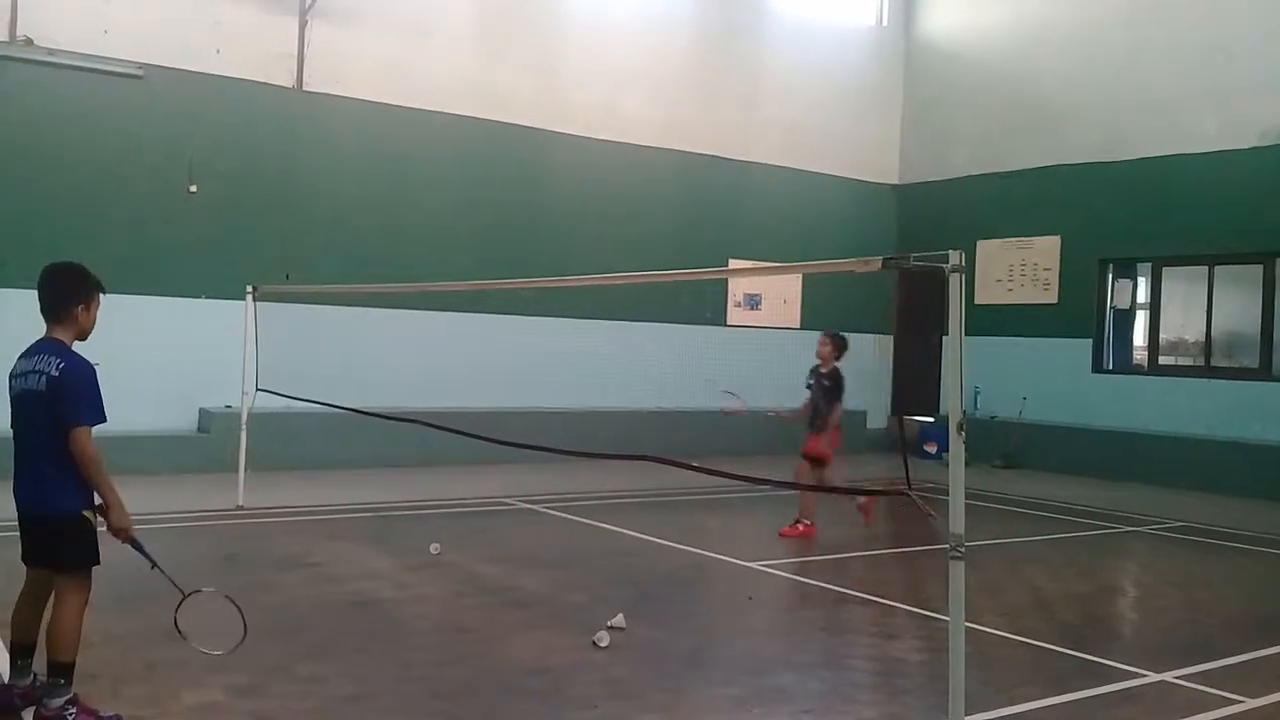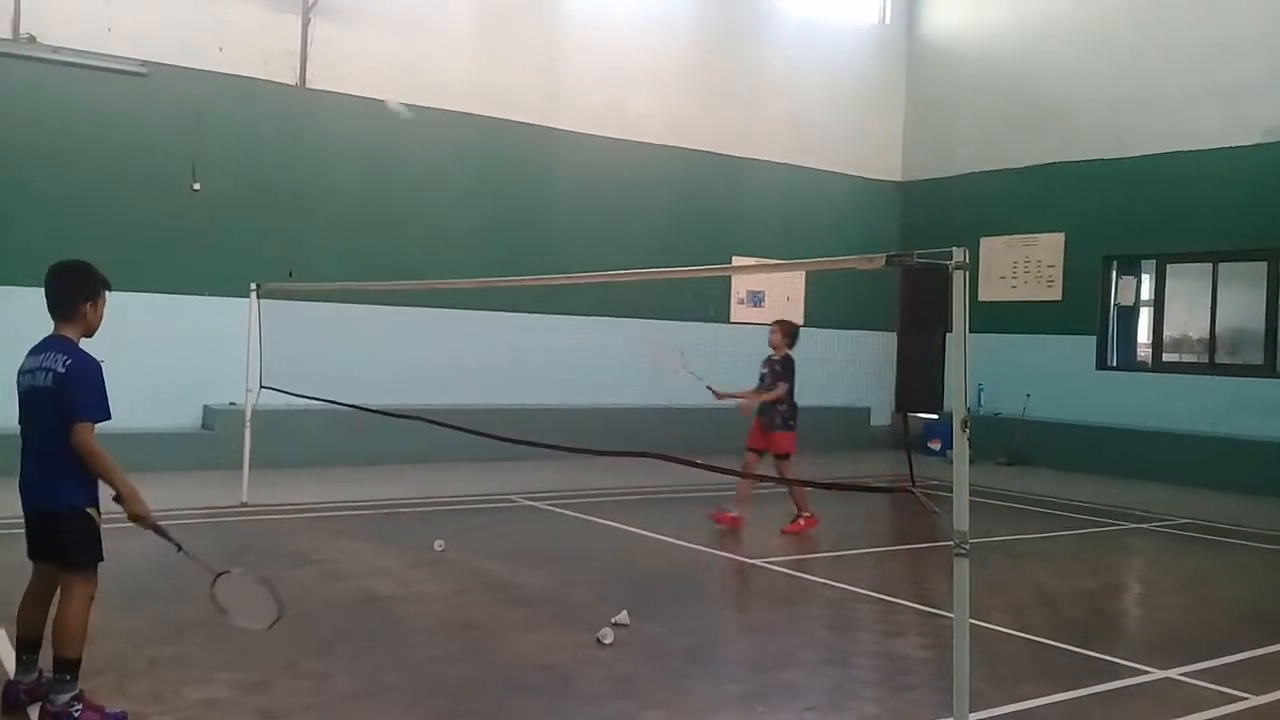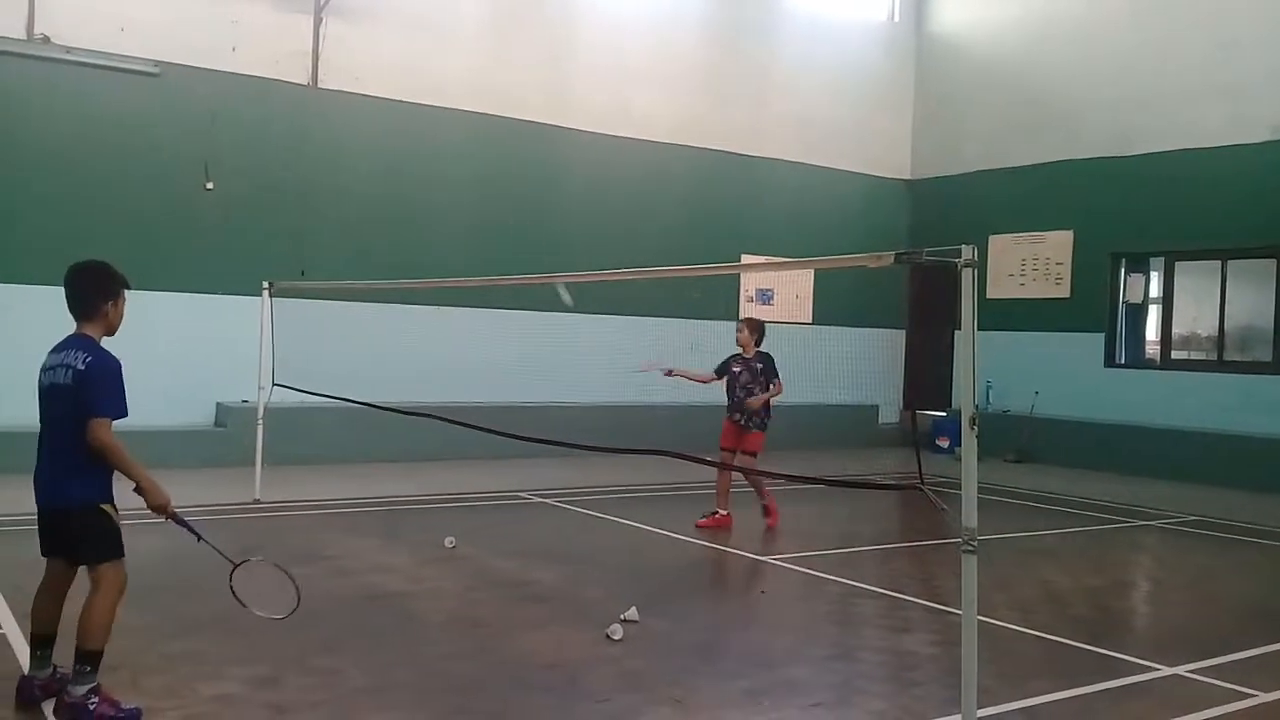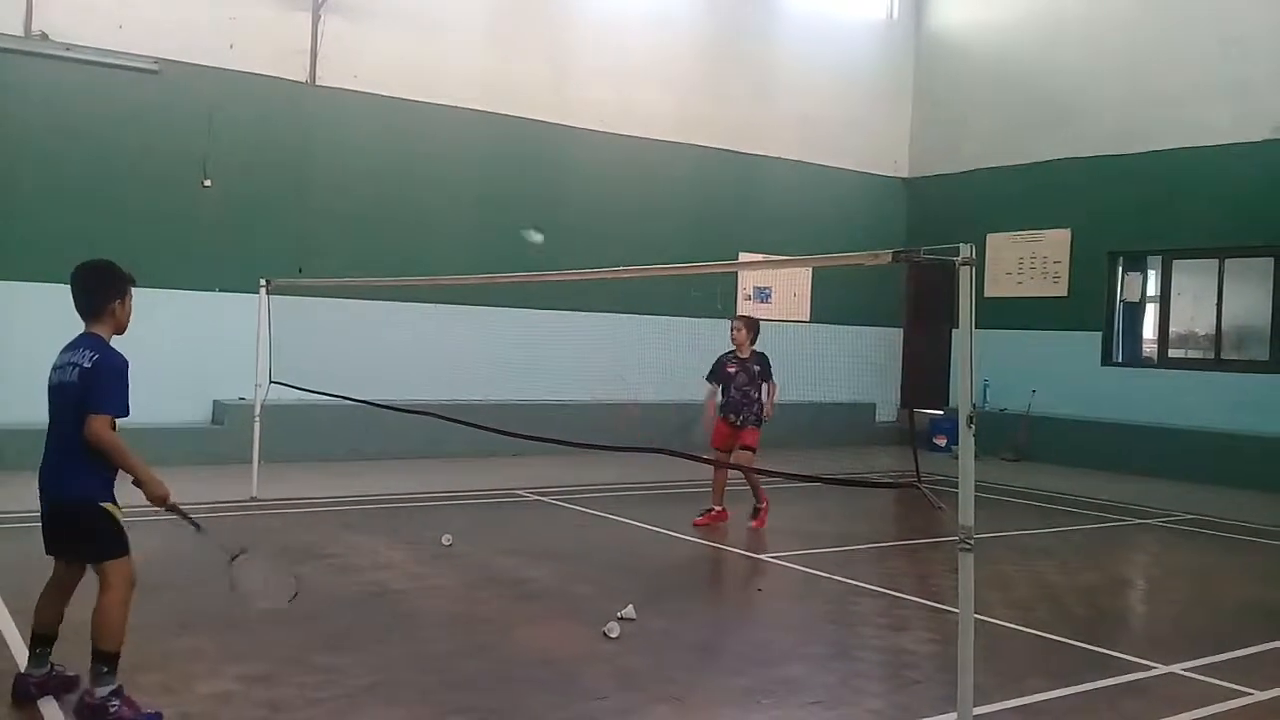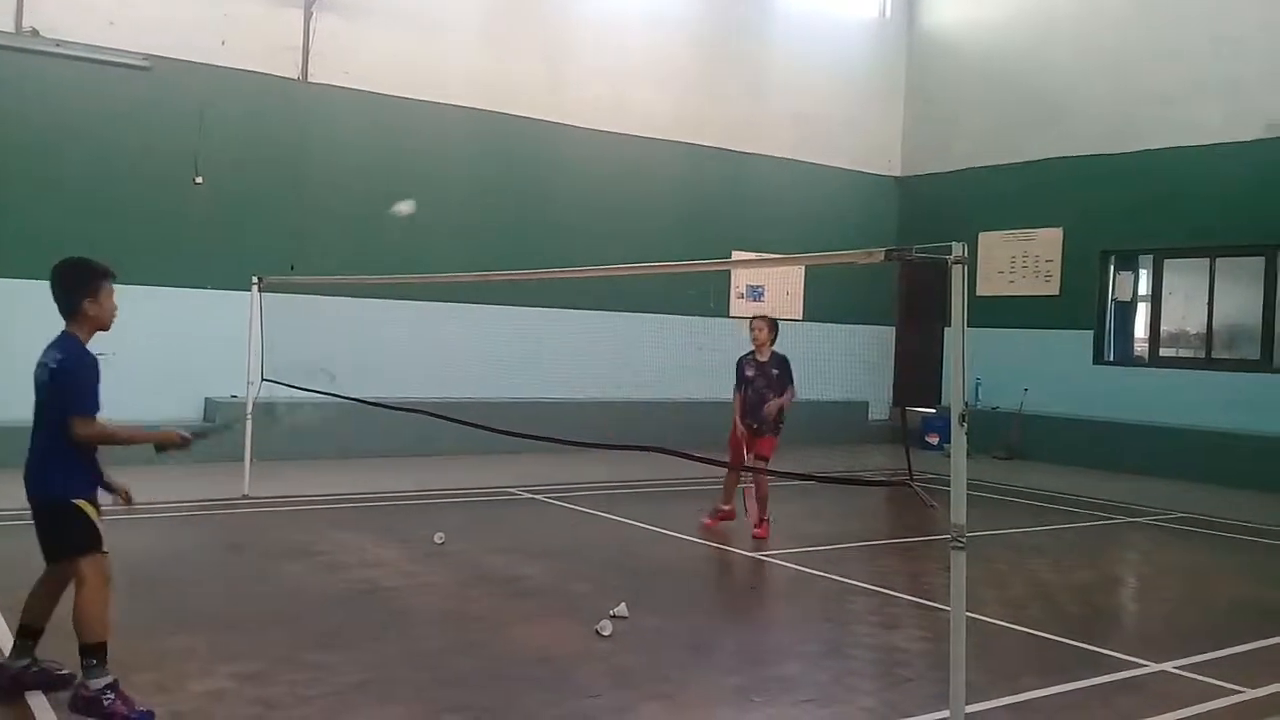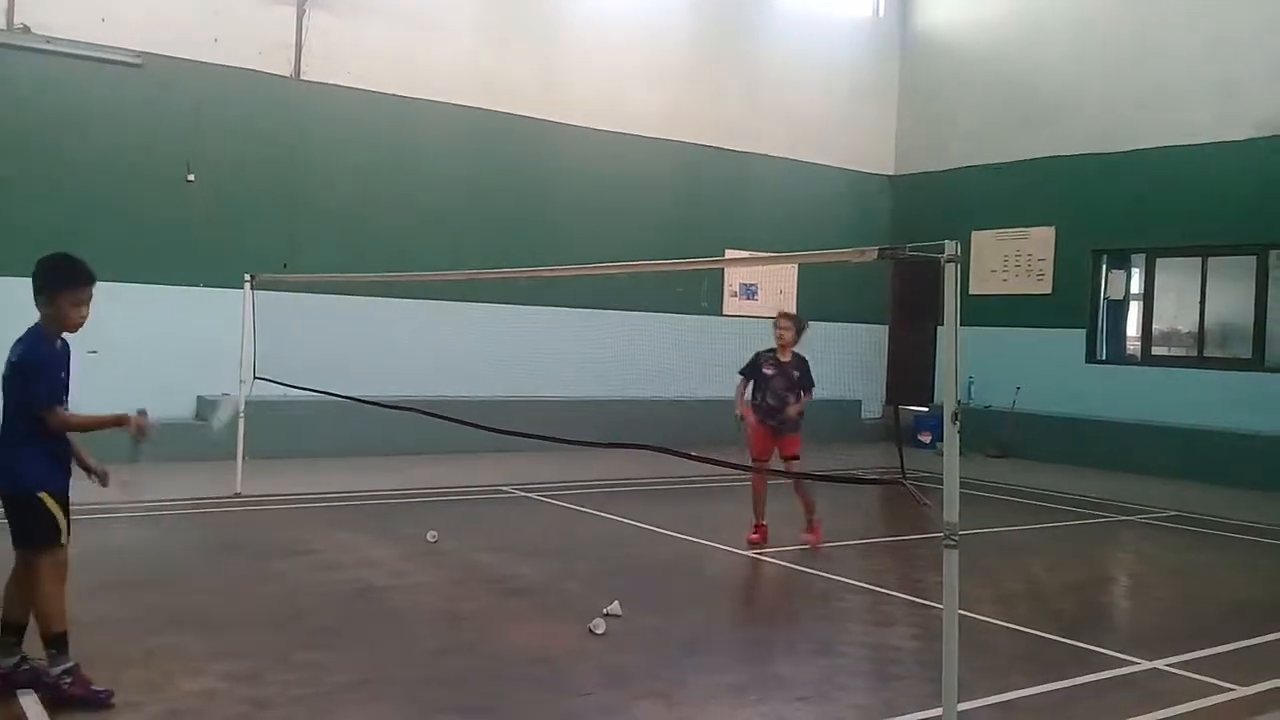
dt=0.3s
person 1, frame 1
right shoulder: (74, 369)
right elbow: (81, 445)
right wrist: (113, 504)
right hip: (65, 501)
left knee: (37, 584)
right knee: (72, 592)
person 1, frame 2
right shoulder: (81, 366)
left elbow: (40, 430)
right elbow: (82, 440)
right wrist: (126, 491)
left hip: (37, 492)
right hip: (70, 497)
left knee: (43, 580)
right knee: (78, 588)
person 1, frame 3
left shoulder: (55, 357)
right shoulder: (101, 363)
right elbow: (99, 435)
right wrist: (146, 483)
left hip: (52, 487)
right hip: (83, 493)
left knee: (57, 575)
right knee: (108, 582)
left ankle: (39, 675)
person 1, frame 4
left shoulder: (67, 356)
right shoulder: (108, 361)
right elbow: (97, 431)
right wrist: (146, 477)
left hip: (56, 484)
right hip: (87, 490)
left knee: (65, 574)
right knee: (119, 579)
left ankle: (36, 672)
person 1, frame 5
left shoulder: (59, 353)
right shoulder: (78, 359)
right elbow: (83, 430)
left wrist: (104, 479)
right wrist: (153, 436)
left hip: (53, 481)
right hip: (64, 485)
left knee: (59, 571)
right knee: (94, 575)
person 1, frame 6
left shoulder: (52, 348)
right shoulder: (37, 352)
right elbow: (55, 420)
left wrist: (84, 462)
right wrist: (120, 421)
right knee: (51, 567)
right ankle: (62, 674)
person 2, frame 1
left shoulder: (835, 376)
right shoulder: (814, 372)
left elbow: (837, 408)
left wrist: (826, 437)
left hip: (826, 432)
right hip: (816, 429)
left knee: (802, 472)
right knee: (819, 477)
left ankle: (805, 523)
right ankle: (861, 501)
person 2, frame 2
left shoulder: (786, 362)
right shoulder: (767, 362)
left elbow: (781, 391)
right elbow: (758, 391)
left wrist: (755, 402)
right wrist: (728, 395)
left hip: (782, 422)
right hip: (763, 420)
left knee: (783, 470)
right knee: (748, 464)
left ankle: (806, 515)
right ankle: (735, 513)
person 2, frame 3
left shoulder: (764, 359)
right shoulder: (732, 361)
left elbow: (778, 386)
right elbow: (709, 377)
left wrist: (762, 398)
right wrist: (679, 372)
left hip: (755, 422)
right hip: (733, 419)
left knee: (746, 467)
right knee: (725, 463)
left ankle: (767, 501)
right ankle: (722, 513)
person 2, frame 4
left shoulder: (760, 359)
right shoulder: (725, 360)
left elbow: (771, 384)
right elbow: (713, 388)
left wrist: (769, 403)
right wrist: (710, 409)
left hip: (751, 420)
right hip: (727, 418)
left knee: (745, 464)
right knee: (720, 462)
left ankle: (761, 503)
right ankle: (717, 509)
person 2, frame 5
left shoulder: (781, 362)
right shoulder: (744, 361)
left elbow: (790, 392)
right elbow: (737, 394)
left wrist: (777, 404)
right wrist: (738, 421)
left hip: (769, 425)
right hip: (744, 422)
left knee: (759, 471)
right knee: (735, 466)
left ankle: (763, 519)
right ankle: (724, 508)
person 2, frame 6
left shoulder: (800, 363)
right shoulder: (761, 358)
left elbow: (808, 394)
right elbow: (744, 382)
left wrist: (797, 407)
right wrist: (740, 404)
left hip: (788, 425)
right hip: (761, 423)
left knee: (796, 474)
right knee: (759, 473)
left ankle: (812, 521)
right ankle: (759, 525)
